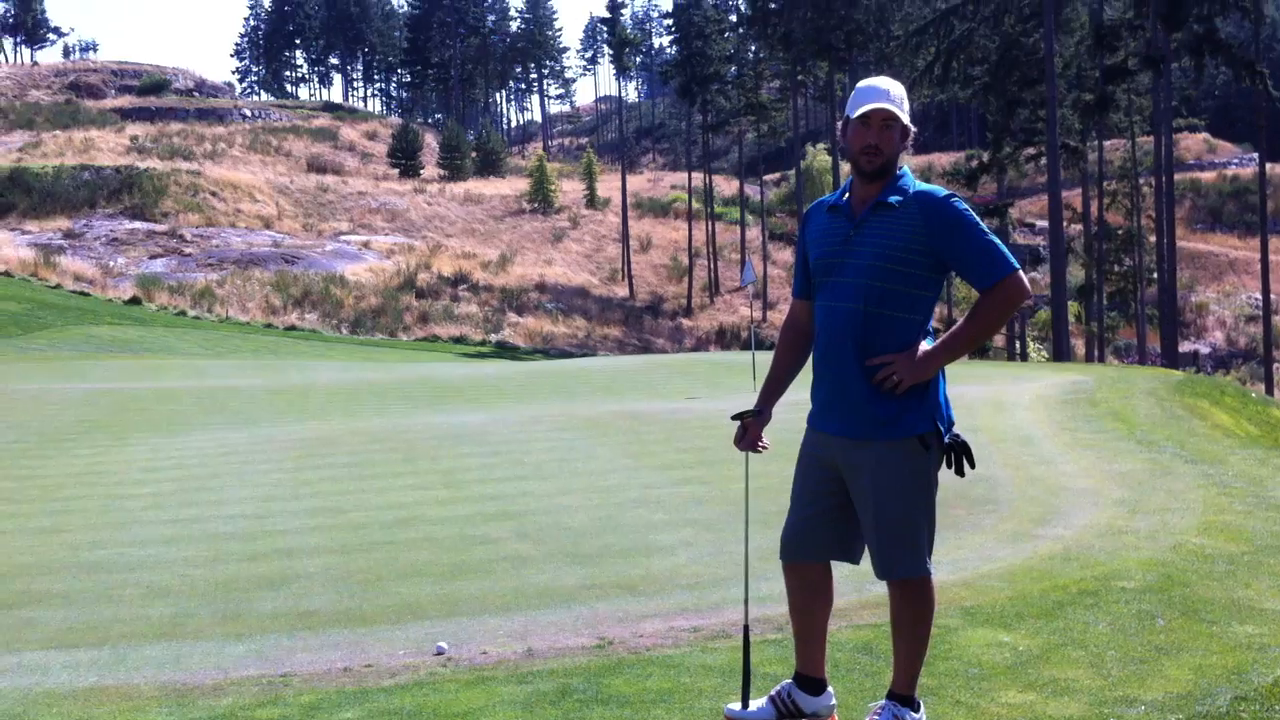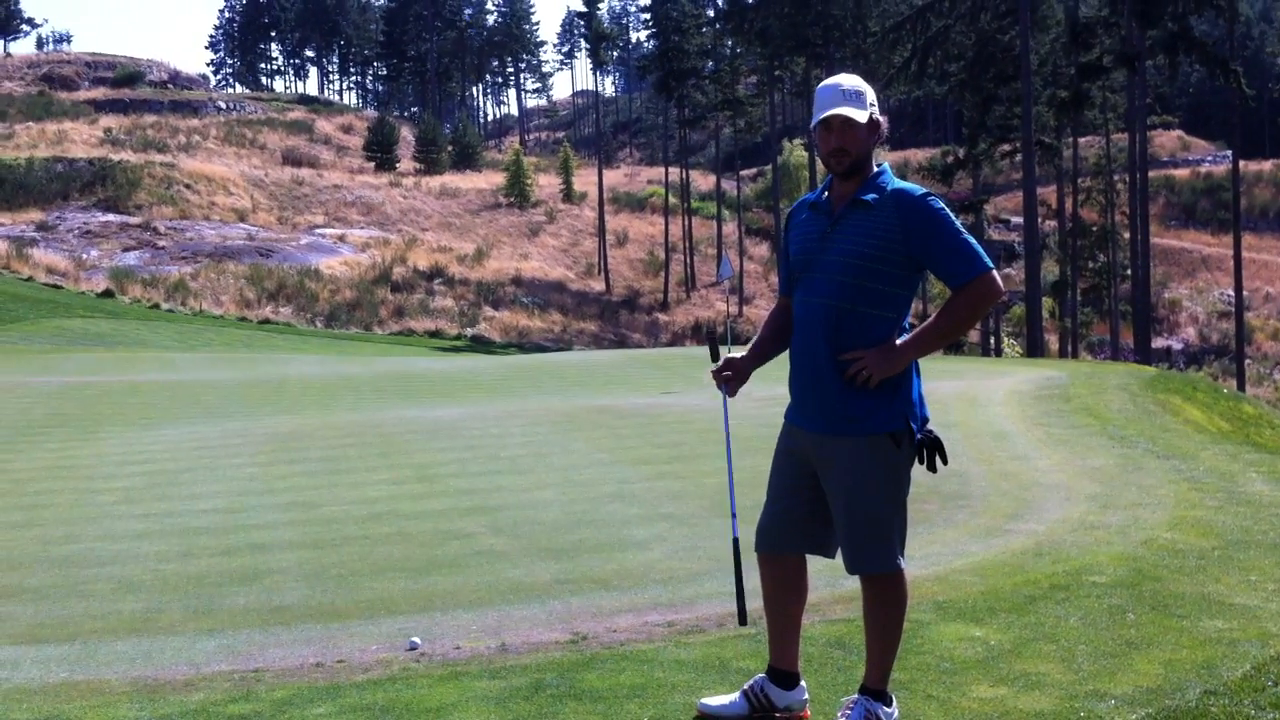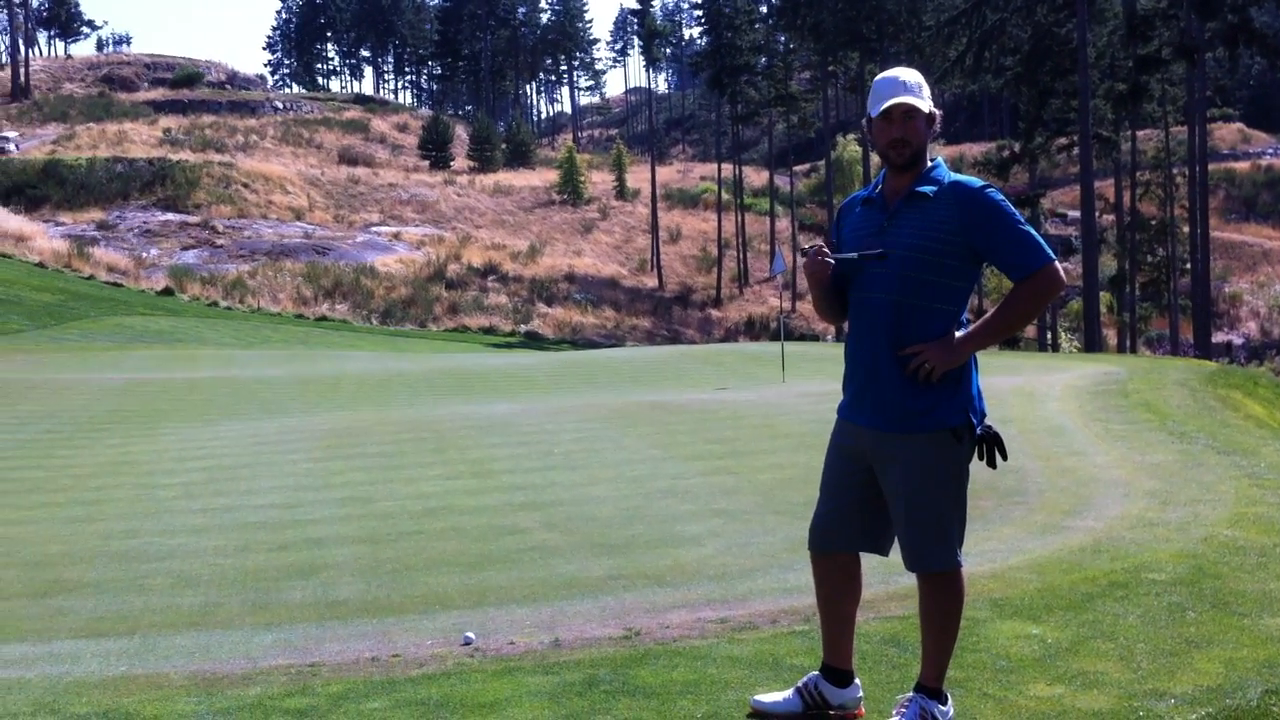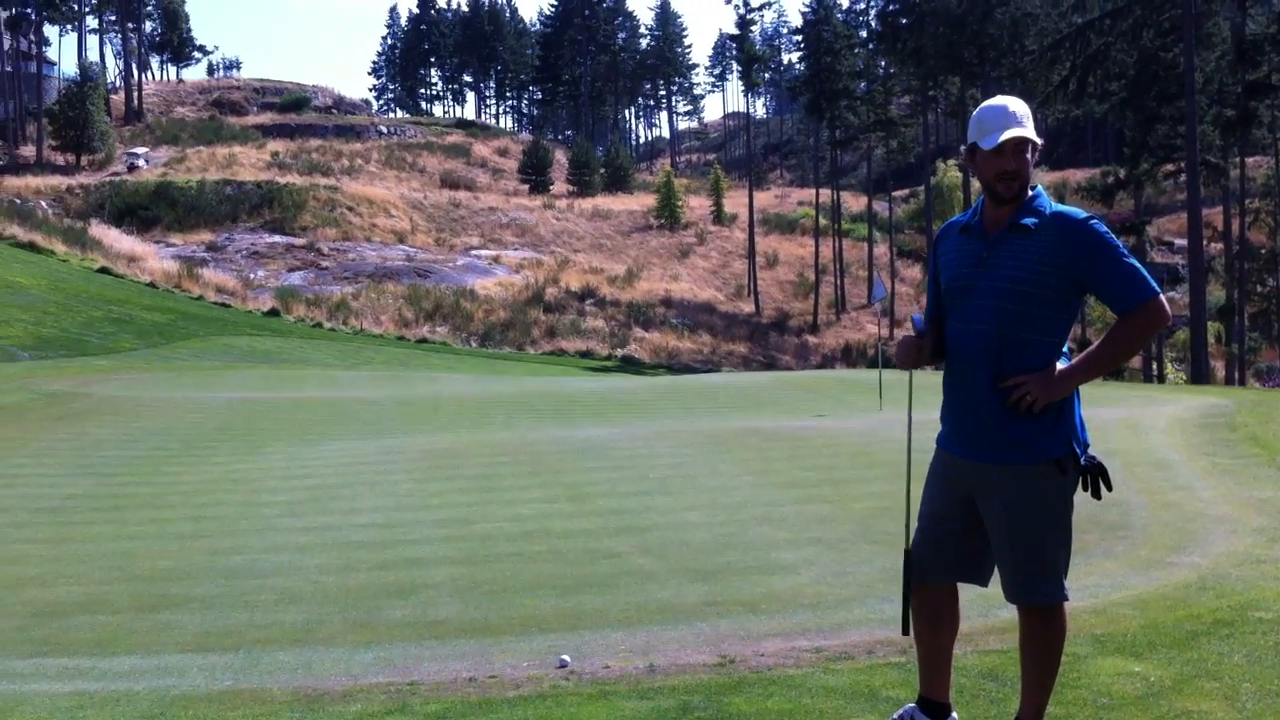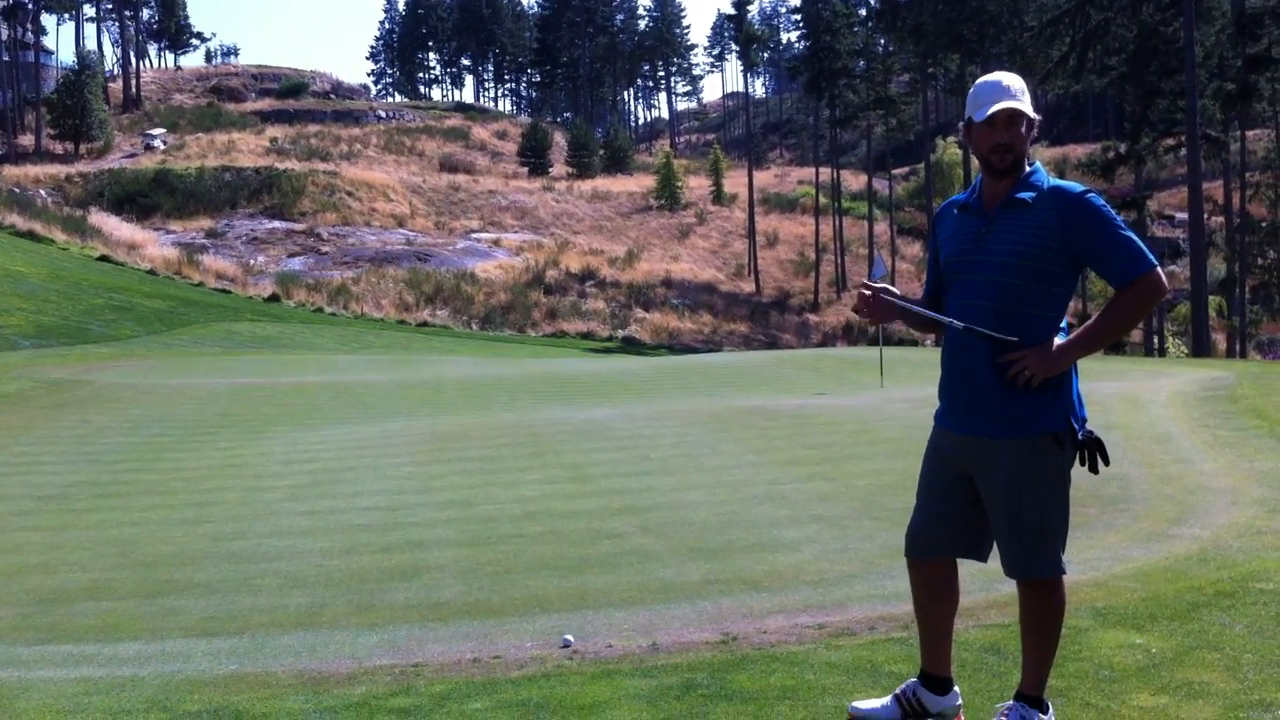
dt=1s
person 1, frame 1
left shoulder: (934, 210)
right shoulder: (818, 217)
left elbow: (1011, 289)
left wrist: (934, 356)
right wrist: (764, 405)
left hip: (899, 428)
right hip: (826, 425)
left knee: (904, 567)
right knee: (802, 553)
person 1, frame 2
left shoulder: (910, 208)
right shoulder: (801, 215)
left elbow: (983, 288)
left wrist: (903, 351)
right wrist: (749, 359)
left hip: (873, 424)
right hip: (803, 420)
left knee: (877, 562)
right knee: (776, 546)
person 1, frame 3
left shoulder: (969, 200)
right shoulder: (853, 209)
left elbow: (1046, 278)
left wrist: (967, 342)
right wrist: (819, 281)
left hip: (932, 419)
right hip: (858, 415)
left knee: (935, 560)
right knee: (830, 544)
person 1, frame 4
left shoulder: (1073, 231)
right shoulder: (949, 238)
left elbow: (1152, 312)
left wrist: (1070, 375)
right wrist: (917, 348)
left hip: (1035, 452)
right hip: (958, 445)
left knee: (1037, 594)
right knee: (927, 574)
person 1, frame 5
left shoulder: (1068, 205)
right shoulder: (949, 215)
left elbow: (1147, 284)
left wrist: (1066, 350)
right wrist: (894, 306)
left hip: (1031, 427)
right hip: (956, 422)
left knee: (1036, 568)
right knee: (926, 550)
